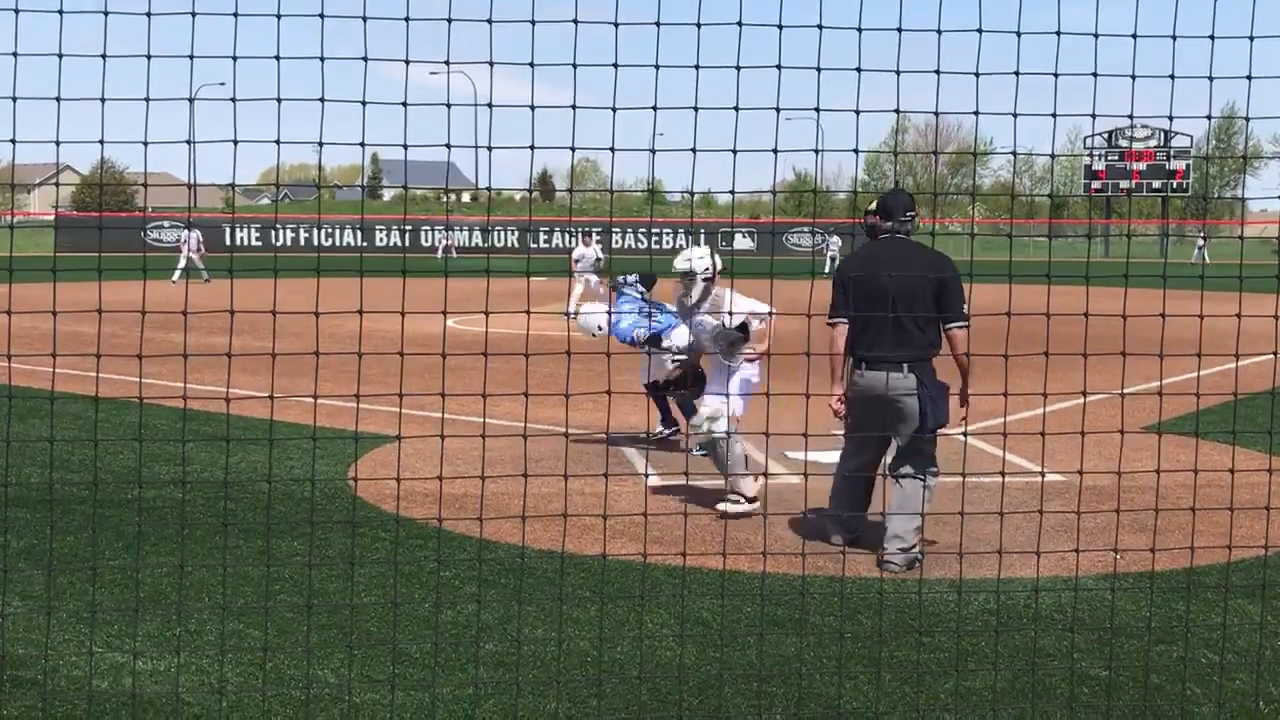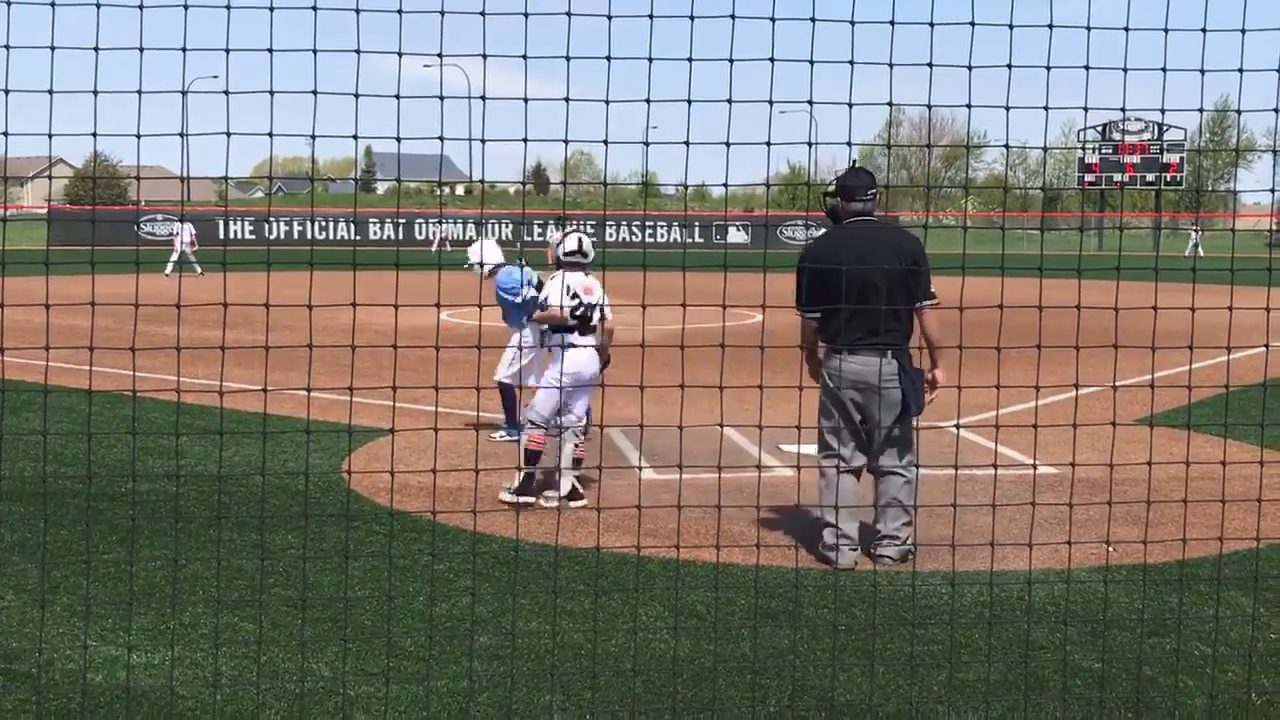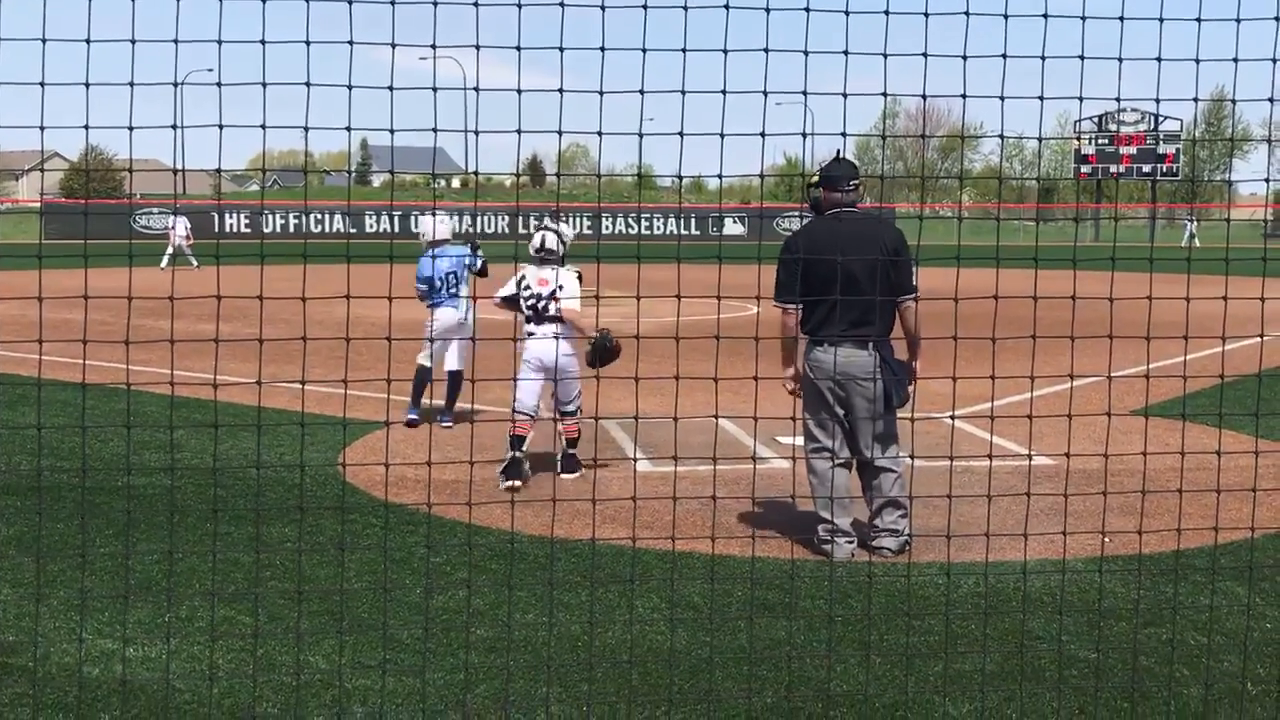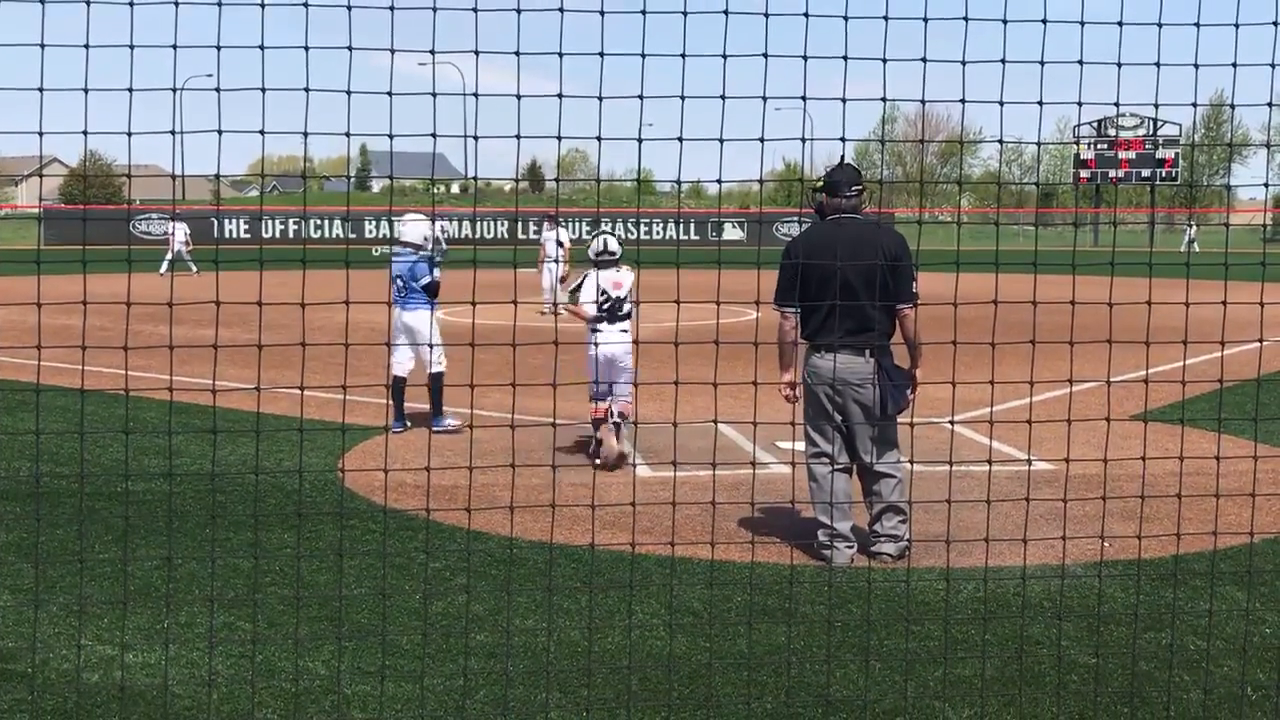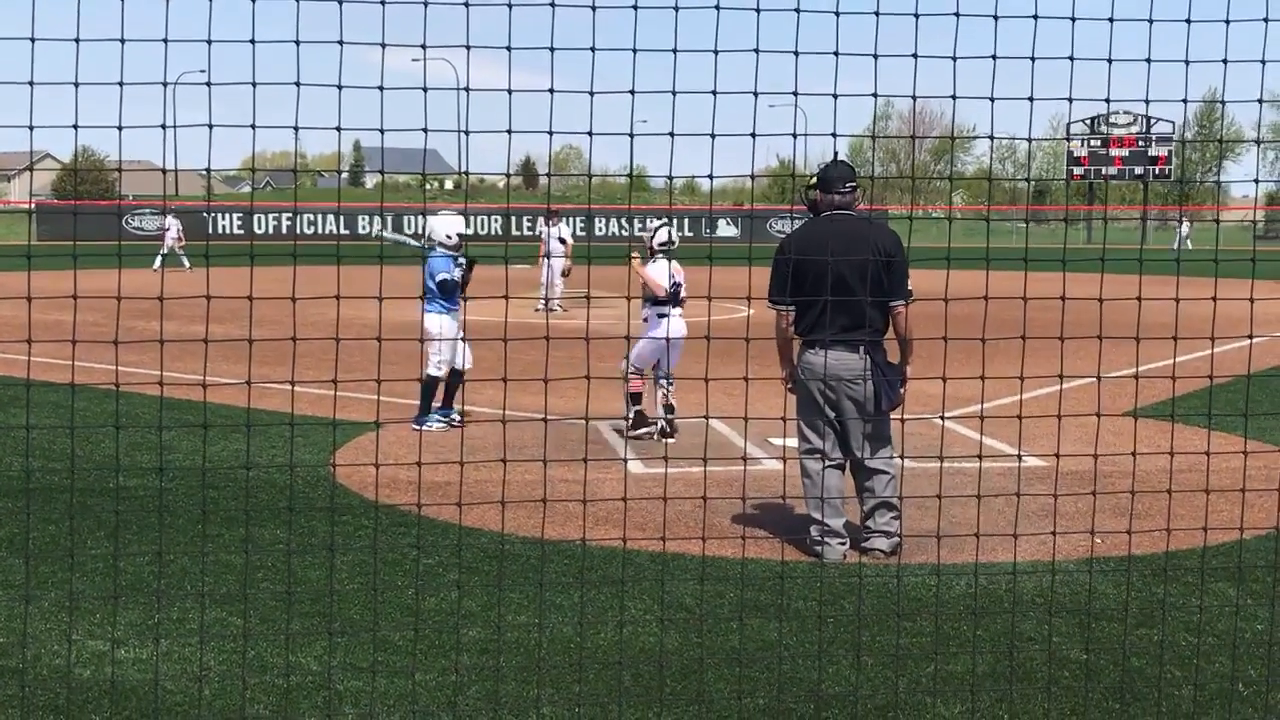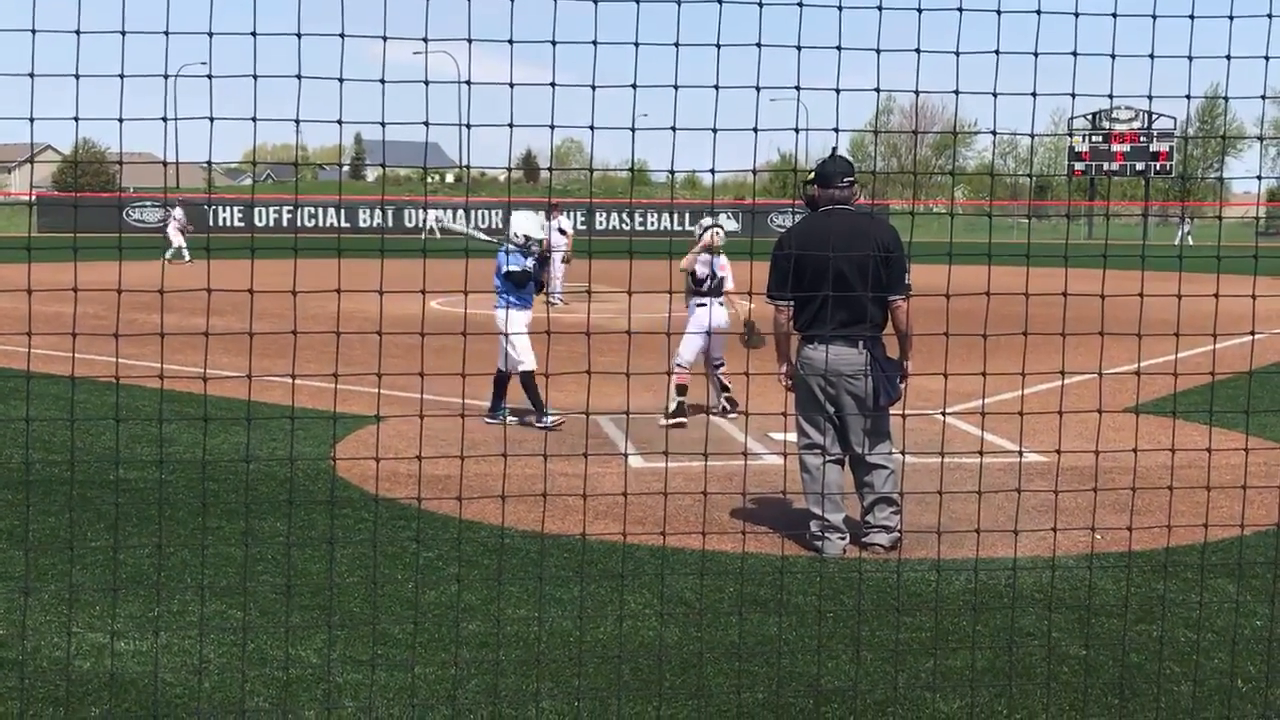
dt=0.7s
person 1, frame 1
left shoulder: (852, 263)
right shoulder: (938, 264)
left elbow: (839, 329)
right elbow: (956, 331)
left wrist: (837, 384)
right wrist: (966, 382)
left hip: (863, 376)
right hip: (913, 378)
left knee: (857, 456)
right knee: (913, 466)
left ankle: (844, 530)
right ankle: (899, 550)
person 1, frame 2
left shoulder: (818, 250)
right shoulder: (906, 243)
left elbow: (810, 321)
right elbow: (925, 310)
left wrist: (812, 362)
right wrist: (936, 363)
left hip: (840, 365)
right hip: (891, 365)
left knee: (838, 459)
right knee: (894, 458)
left ankle: (839, 546)
right ankle: (892, 542)
person 1, frame 3
left shoulder: (800, 241)
right shoulder: (888, 234)
left elbow: (790, 312)
right elbow: (906, 304)
left wrist: (790, 364)
right wrist: (914, 355)
left hip: (821, 357)
right hip: (872, 356)
left knee: (826, 452)
right knee: (881, 450)
left ankle: (836, 538)
right ankle: (890, 534)
person 1, frame 4
left shoulder: (801, 245)
right shoulder: (890, 241)
left elbow: (789, 317)
right elbow: (905, 311)
left wrist: (786, 370)
right wrist: (915, 363)
left hip: (820, 363)
right hip: (872, 363)
left knee: (826, 457)
right knee: (882, 455)
left ankle: (836, 543)
right ankle: (890, 539)
person 1, frame 5
left shoulder: (794, 242)
right shoulder: (884, 237)
left elbow: (784, 315)
right elbow: (899, 308)
left wrist: (787, 364)
right wrist: (905, 360)
left hip: (814, 359)
right hip: (866, 359)
left knee: (820, 453)
right knee: (875, 451)
left ankle: (829, 540)
right ankle: (881, 535)
person 1, frame 6
left shoulder: (793, 238)
right shoulder: (882, 232)
left elbow: (783, 311)
right elbow: (898, 304)
left wrist: (784, 361)
right wrist: (905, 356)
left hip: (813, 355)
right hip: (865, 354)
left knee: (819, 449)
right knee: (874, 446)
left ankle: (829, 534)
right ankle: (881, 530)
person 2, frame 1
left shoulder: (727, 300)
right shoulder: (686, 304)
left elbow: (767, 312)
left wrist: (763, 346)
left hip: (742, 369)
right hip: (720, 370)
left knee: (722, 428)
right knee: (704, 424)
left ankle: (746, 494)
right ankle: (739, 482)
person 2, frame 2
left shoulder: (558, 279)
right shoulder: (594, 284)
left elbow: (557, 313)
right elbow: (608, 326)
left wrist: (538, 316)
right wrist: (603, 355)
left hip: (565, 360)
right hip: (590, 361)
left knee: (535, 420)
right knee: (572, 425)
left ankle: (526, 486)
right ankle: (568, 488)
person 2, frame 3
left shoulder: (524, 274)
right shoulder: (568, 276)
left elbow: (498, 300)
right elbow: (569, 313)
right wrist: (587, 335)
left hip: (532, 348)
right hip: (563, 349)
left knee: (523, 409)
right knee: (569, 408)
left ankle: (514, 468)
right ankle: (569, 462)
person 2, frame 4
left shoulder: (591, 278)
right shoulder: (628, 275)
left elbow: (587, 315)
left wrist: (571, 307)
left hip: (598, 343)
right hip: (623, 343)
left knee: (599, 395)
right knee: (622, 395)
left ankle: (601, 447)
right ankle: (613, 431)
person 2, frame 5
left shoulder: (656, 265)
right shoulder: (676, 267)
left elbow: (660, 291)
left wrist: (640, 271)
left hip: (658, 327)
right hip: (679, 327)
left knee: (633, 369)
right knee: (664, 377)
left ankle: (638, 421)
right ankle: (666, 427)
person 2, frame 6
left shoulder: (701, 258)
right shoulder: (723, 260)
left elbow: (683, 267)
right elbow: (729, 291)
left wrist: (699, 247)
left hip: (701, 316)
right hip: (721, 316)
left knee: (682, 363)
right knee: (716, 361)
left ankle: (678, 410)
right ankle: (727, 403)
person 3, frame 1
left shoulder: (621, 329)
right shoulder: (626, 293)
left elbow: (651, 340)
right elbow: (651, 278)
left wrist: (674, 351)
left hip: (674, 337)
right hip: (679, 330)
right knee: (651, 380)
right ankle: (669, 423)
person 3, frame 2
left shoulder: (504, 280)
right shoulder: (518, 270)
left elbow: (532, 299)
right elbow: (540, 288)
left hip: (527, 331)
right hip: (530, 330)
left knee: (504, 378)
right knee: (535, 377)
left ankle: (512, 428)
person 3, frame 3
left shoulder: (425, 260)
right shoulder: (464, 252)
left elbow: (423, 295)
right elbow: (484, 272)
right wrist: (476, 251)
left hip: (441, 314)
right hip: (464, 313)
left knee: (425, 360)
right knee: (456, 366)
left ankle: (414, 409)
right ankle: (447, 414)
person 3, frame 4
left shoulder: (395, 258)
right shoulder: (419, 260)
right elbow: (433, 291)
left wrist: (430, 264)
right wrist: (435, 268)
left hip: (400, 314)
right hip: (421, 315)
left knee: (399, 368)
right knee: (436, 365)
left ankle: (399, 420)
right ankle: (438, 418)
person 3, frame 5
left shoulder: (448, 258)
right shoulder: (438, 259)
left elbow: (459, 290)
right elbow: (448, 289)
left wrist: (467, 270)
right wrist: (459, 269)
left hip: (451, 317)
right hip: (440, 318)
left knee: (462, 362)
right knee: (436, 367)
left ankle: (445, 409)
right ankle: (423, 417)
person 3, frame 6
left shoulder: (526, 256)
right shoulder: (507, 254)
left elbow: (536, 288)
right elbow: (519, 281)
left wrist: (542, 267)
right wrist: (531, 260)
left hip: (521, 313)
right hip: (510, 313)
left knee: (507, 364)
right knee: (526, 363)
left ankle: (495, 410)
right ankle: (540, 414)
